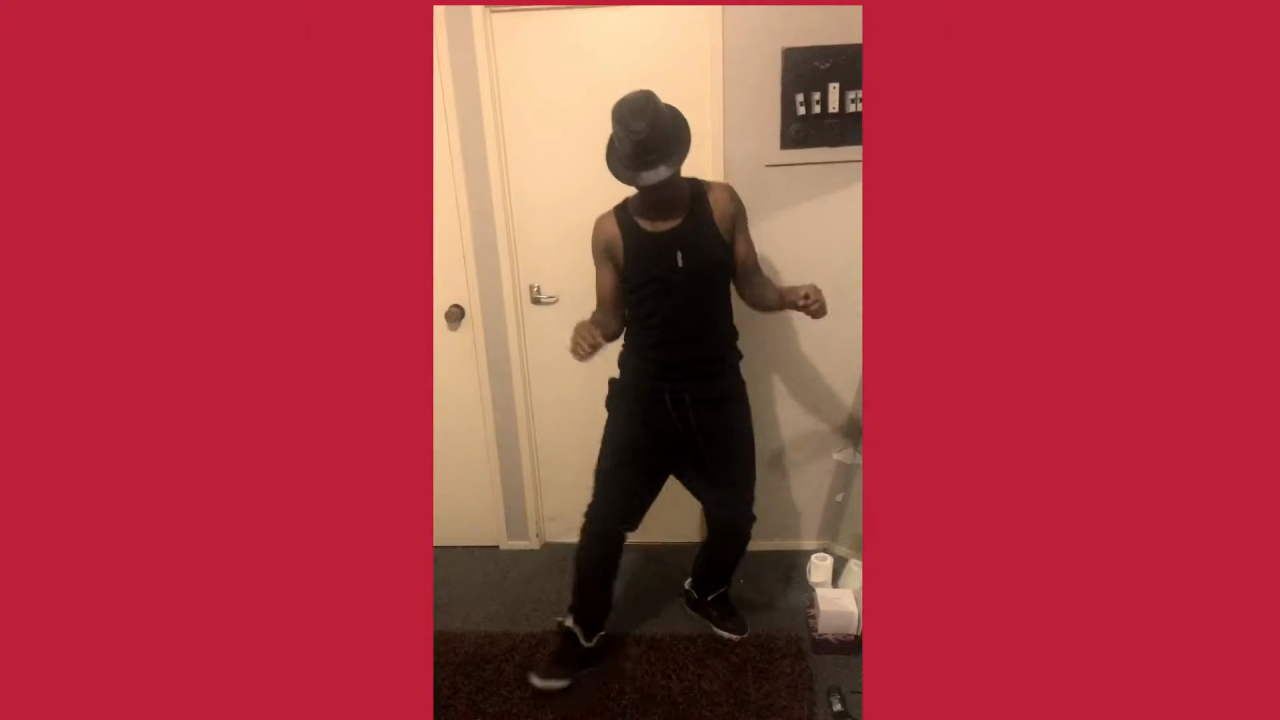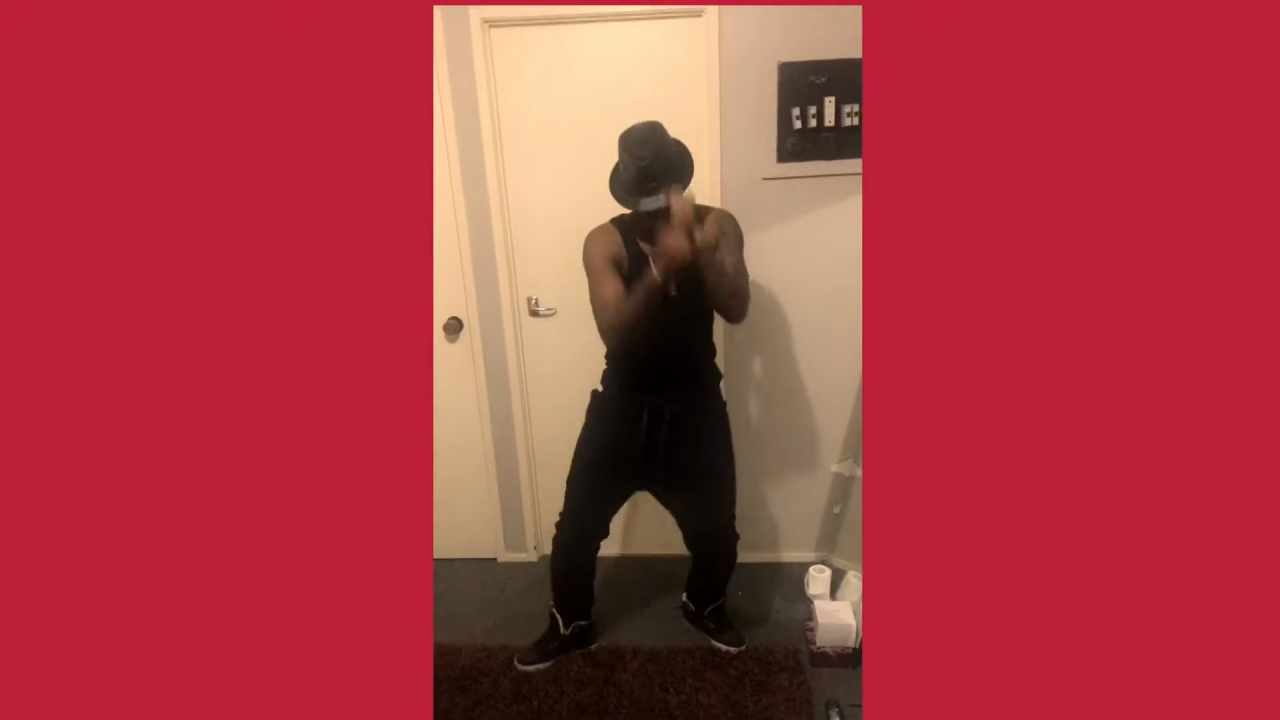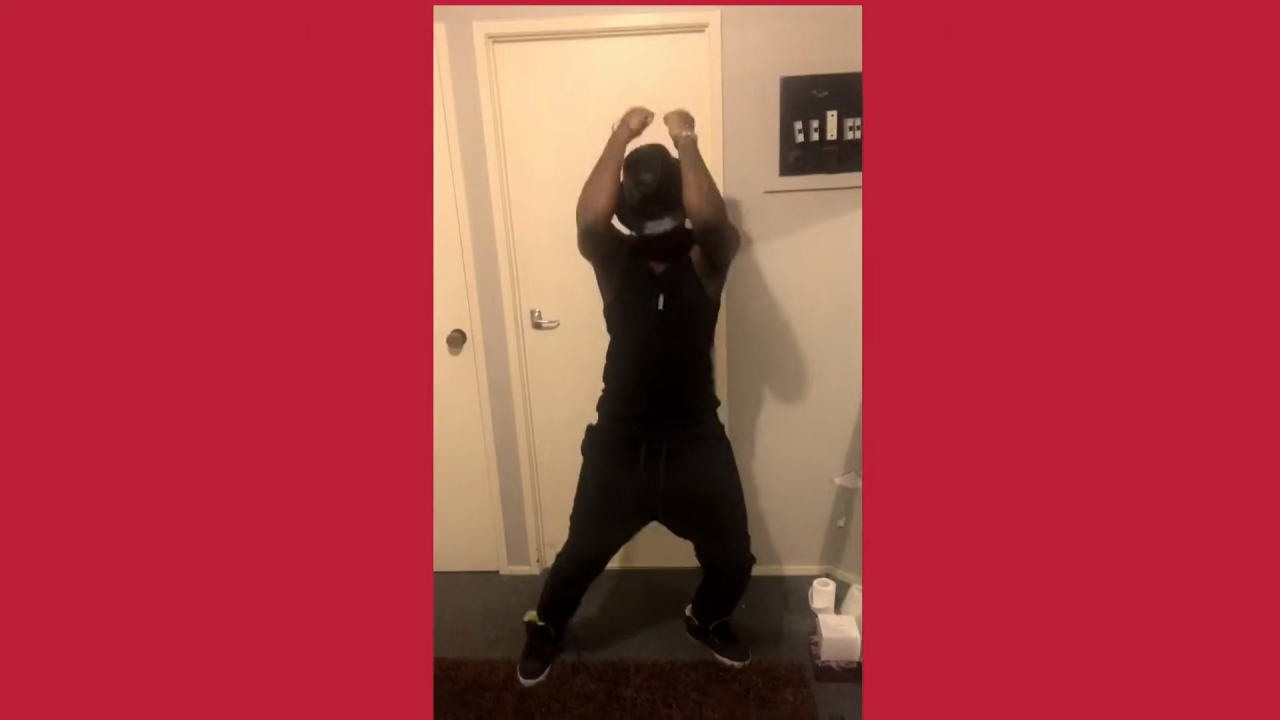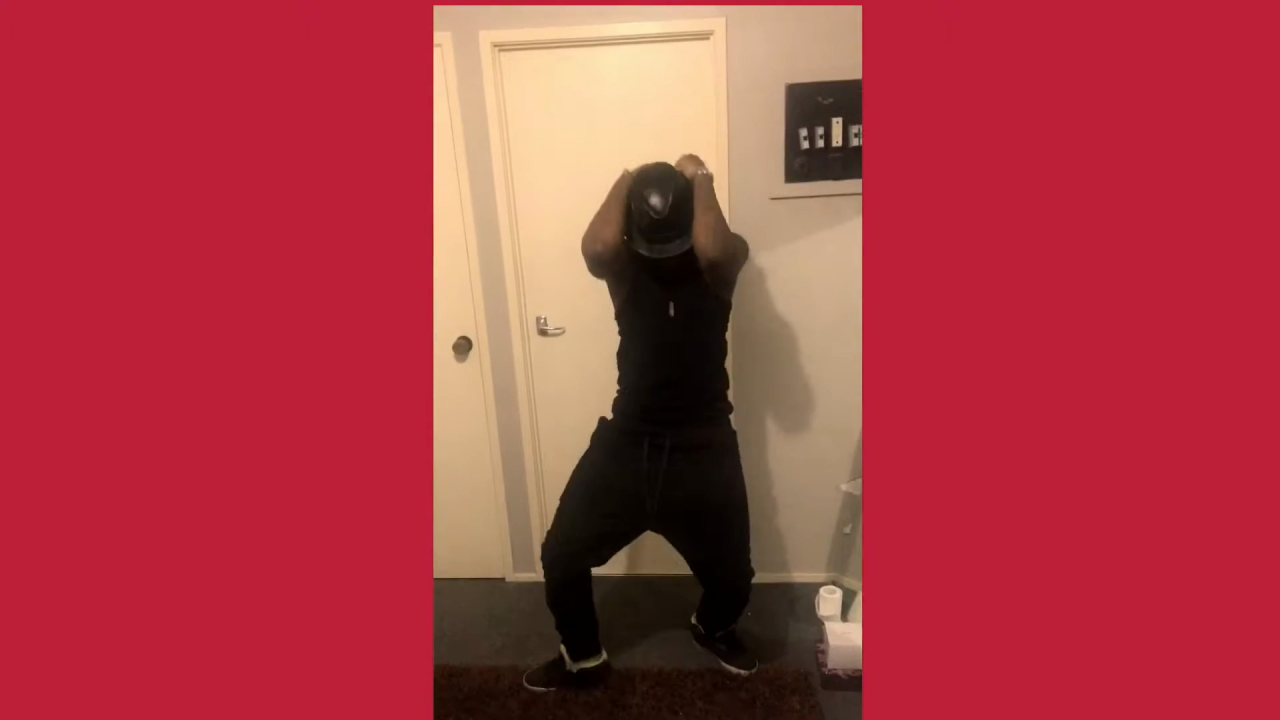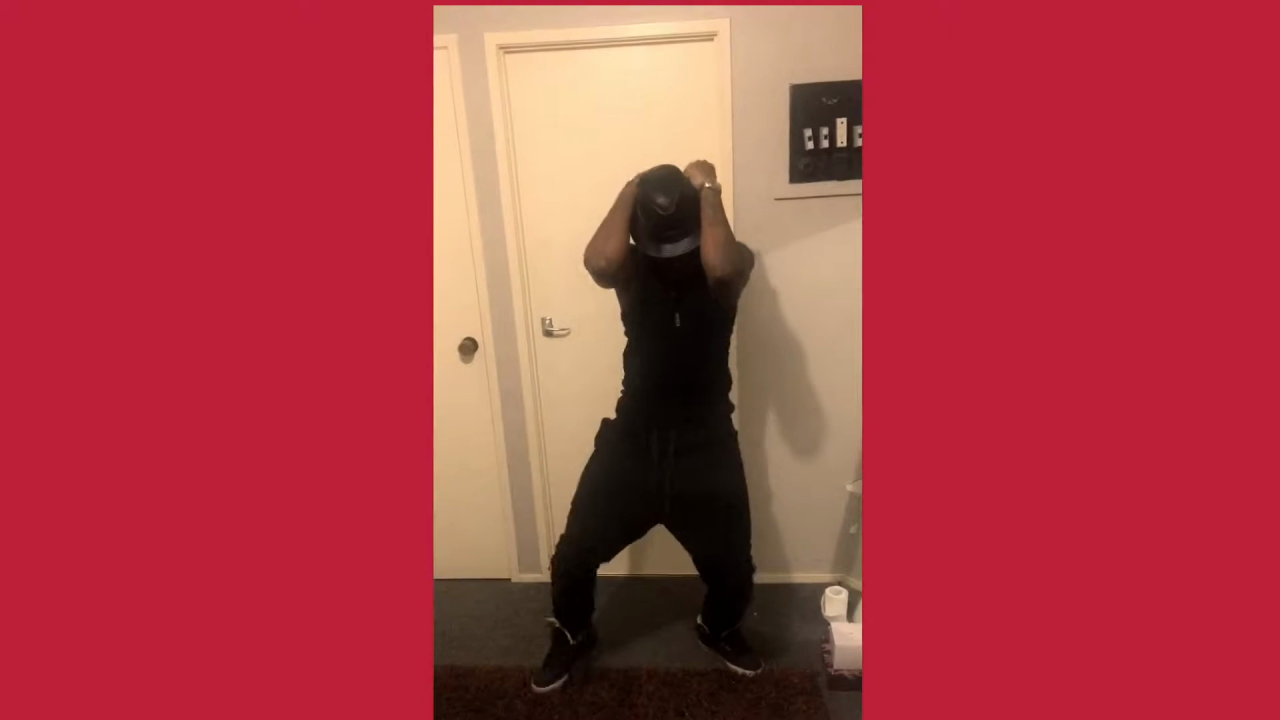
dt=0.3s
person 1, frame 1
left shoulder: (720, 203)
right shoulder: (610, 230)
left elbow: (750, 286)
right elbow: (614, 317)
left wrist: (789, 297)
right wrist: (593, 327)
left hip: (717, 393)
right hip: (643, 395)
left knee: (733, 516)
right knee: (606, 519)
left ankle: (706, 592)
right ankle: (582, 635)
person 1, frame 2
left shoulder: (716, 225)
right shoulder: (606, 241)
left elbow: (736, 309)
right elbow: (612, 332)
left wrist: (704, 248)
right wrist: (659, 267)
left hip: (695, 410)
right hip: (623, 409)
left knee: (716, 533)
right knee: (579, 524)
left ankle: (703, 604)
right ankle: (571, 624)
person 1, frame 3
left shoulder: (709, 252)
right shoulder: (612, 254)
left elbow: (708, 213)
right elbow: (590, 215)
left wrist: (684, 138)
right wrist: (623, 137)
left hip: (695, 440)
right hip: (620, 440)
left knee: (733, 560)
right knee: (582, 555)
left ankle: (708, 619)
right ankle: (545, 628)
person 1, frame 4
left shoulder: (724, 259)
right shoulder: (625, 264)
left elbow: (715, 248)
right elbow: (596, 248)
left wrist: (699, 178)
right wrist: (625, 182)
left hip: (703, 445)
right hip: (627, 440)
left knee: (731, 571)
right knee: (561, 554)
left ankle: (714, 628)
right ankle: (583, 657)
person 1, frame 5
left shoulder: (733, 263)
right shoulder: (632, 268)
left elbow: (722, 265)
right elbow: (598, 261)
left wrist: (708, 187)
right wrist: (631, 190)
left hip: (705, 442)
right hip: (633, 438)
left knee: (732, 568)
right knee: (574, 553)
left ankle: (719, 628)
right ankle: (570, 636)
